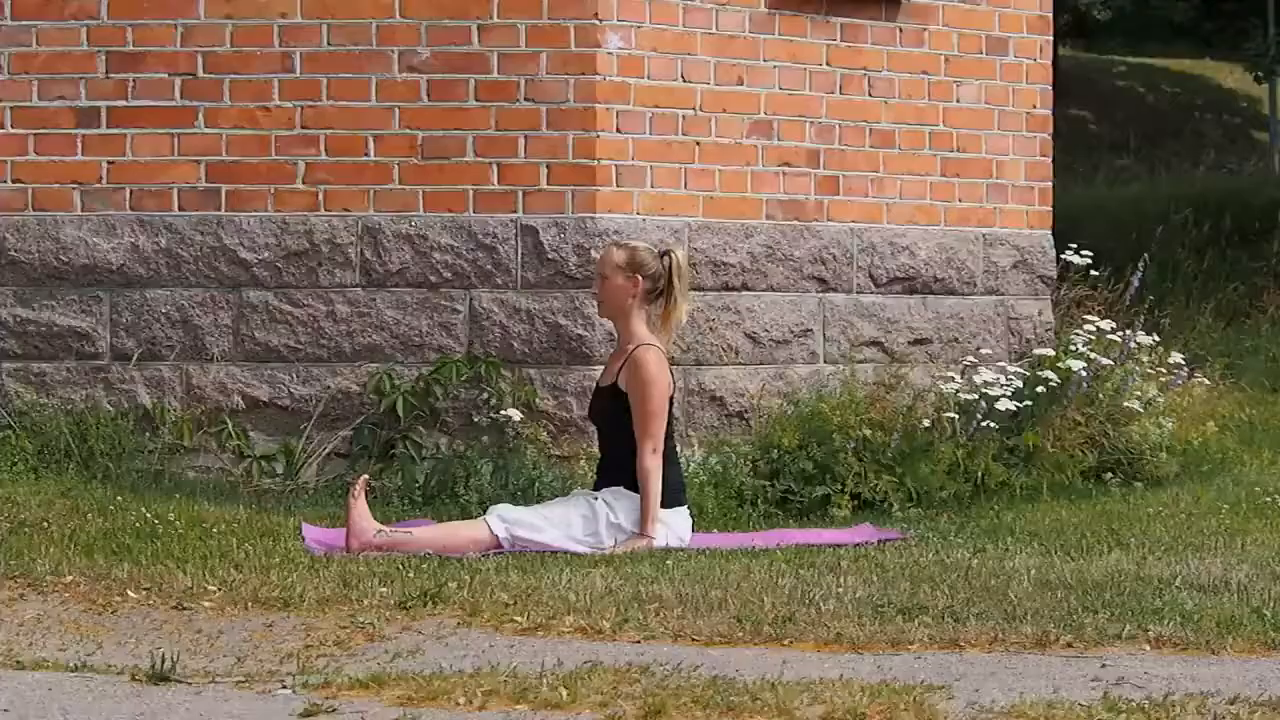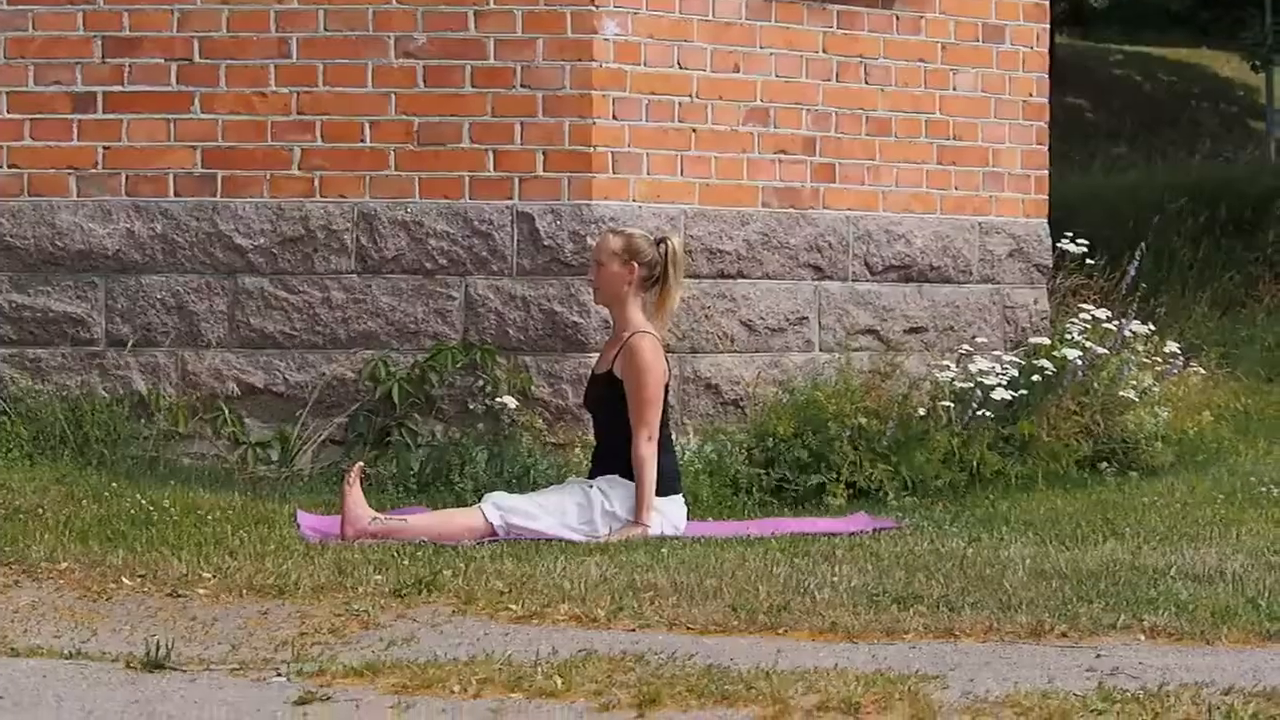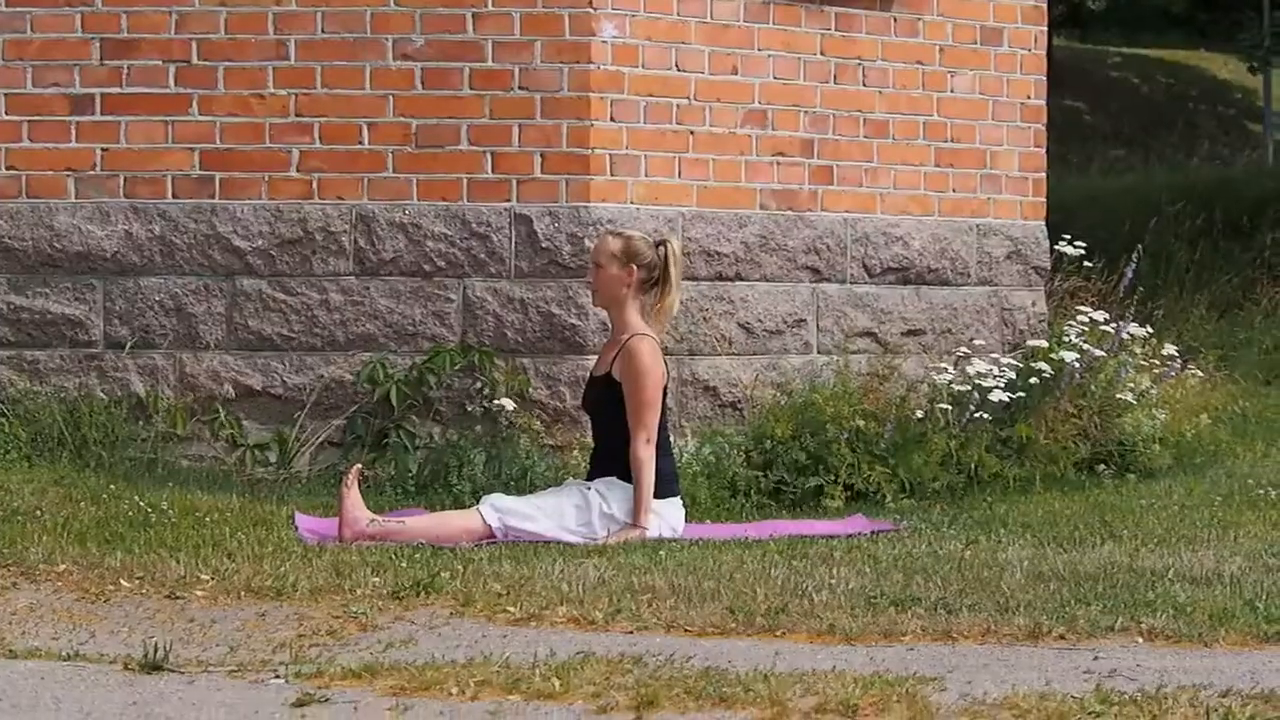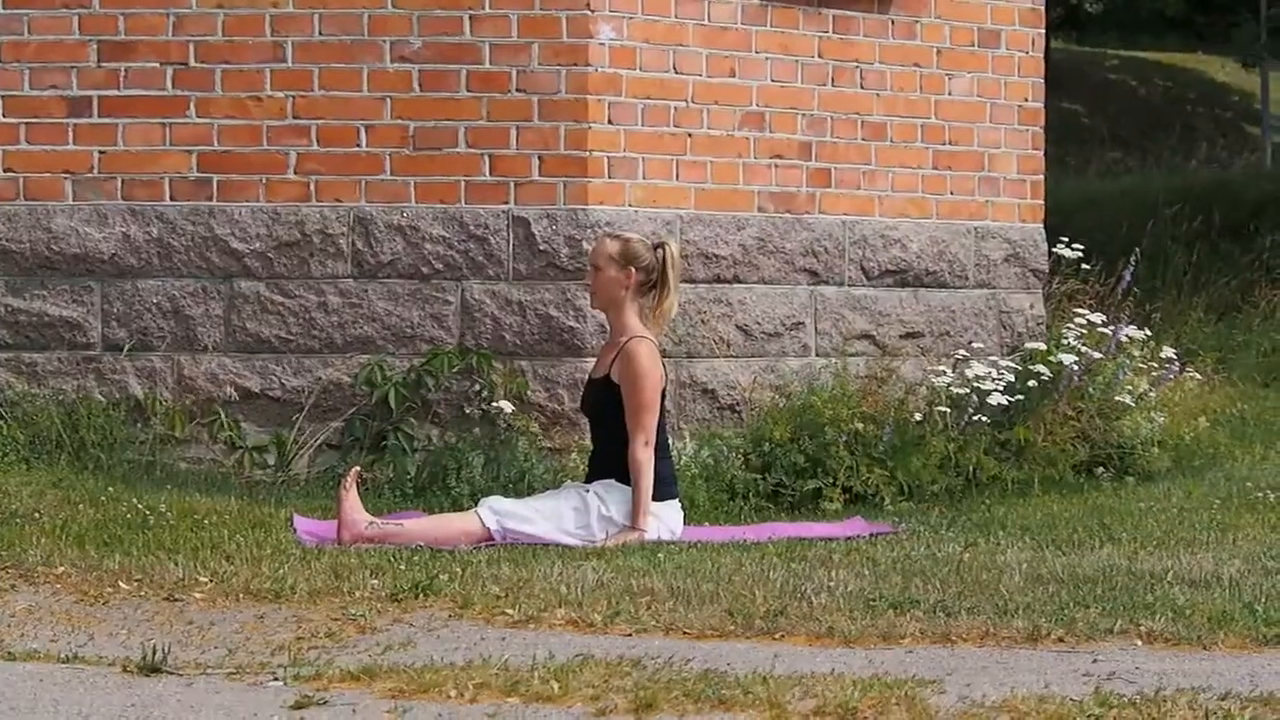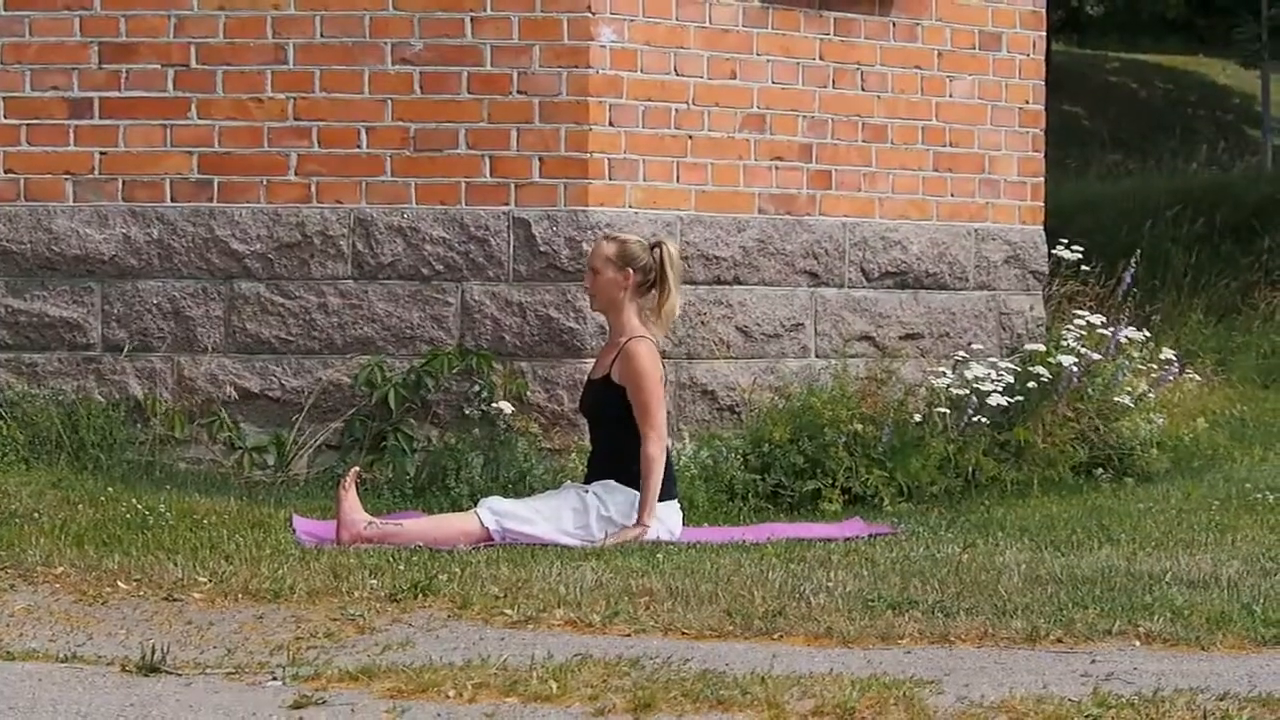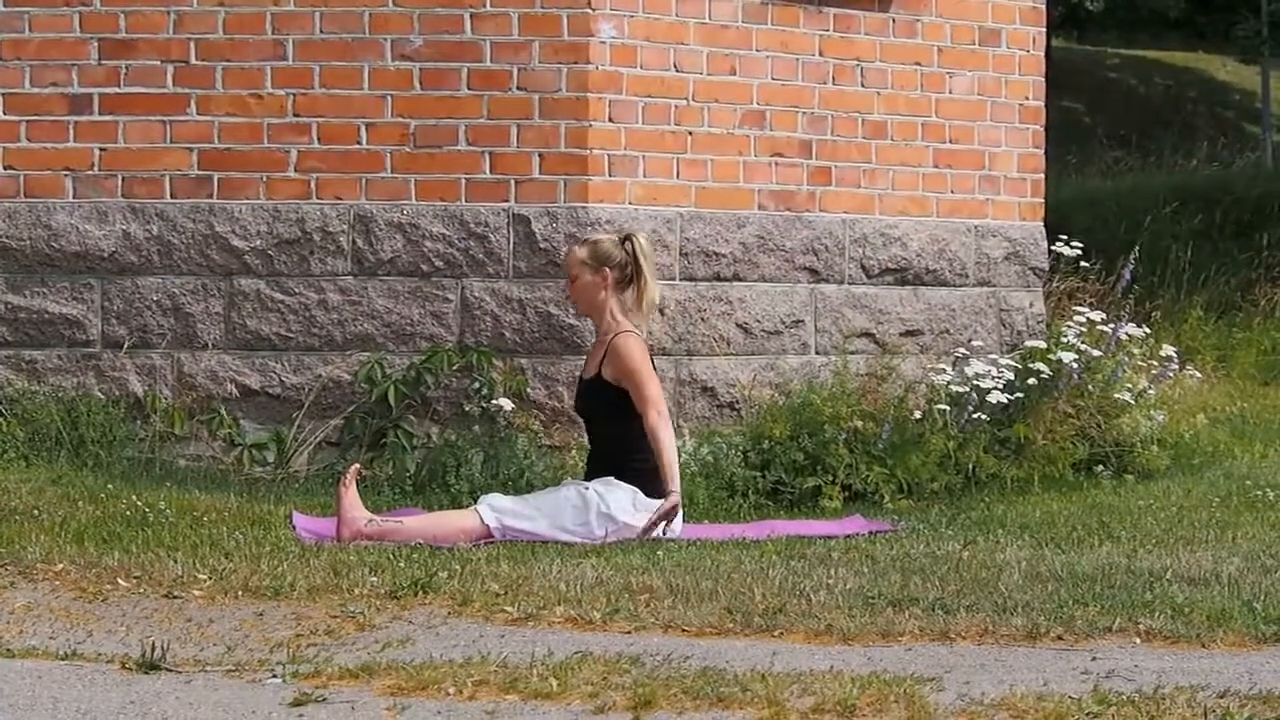
dt=0.3s
person 1, frame 1
left shoulder: (645, 359)
right shoulder: (623, 355)
left elbow: (651, 451)
left wrist: (648, 532)
left hip: (642, 512)
right hip: (618, 503)
left knee: (507, 526)
right knee: (510, 519)
left ankle: (377, 540)
right ankle: (383, 536)
person 1, frame 2
left shoulder: (641, 346)
right shoulder: (619, 342)
left elbow: (646, 439)
left wrist: (643, 521)
left hip: (641, 500)
right hip: (612, 491)
left knee: (502, 514)
right knee: (505, 506)
left ankle: (373, 528)
right ankle: (377, 525)
person 1, frame 3
left shoulder: (639, 349)
right shoulder: (616, 345)
left elbow: (644, 441)
left wrist: (640, 523)
left hip: (637, 502)
right hip: (610, 492)
left knee: (500, 516)
right knee: (503, 508)
left ankle: (369, 529)
right ankle: (374, 526)
person 1, frame 4
left shoulder: (638, 351)
right shoulder: (615, 348)
left elbow: (642, 443)
left wrist: (639, 525)
left hip: (637, 505)
right hip: (608, 495)
left knee: (498, 519)
right knee: (502, 511)
left ankle: (369, 532)
right ankle: (375, 528)
person 1, frame 5
left shoulder: (637, 351)
right shoulder: (615, 347)
left elbow: (654, 439)
left wrist: (645, 521)
left hip: (633, 504)
right hip: (609, 496)
left knee: (497, 519)
right knee: (500, 512)
left ankle: (367, 531)
right ankle: (373, 529)
person 1, frame 6
left shoulder: (624, 346)
right shoulder: (605, 344)
left elbow: (656, 416)
left wrist: (672, 488)
left hip: (635, 503)
right hip: (611, 494)
left knee: (496, 515)
right knee: (502, 509)
left ankle: (367, 529)
right ankle: (373, 526)
